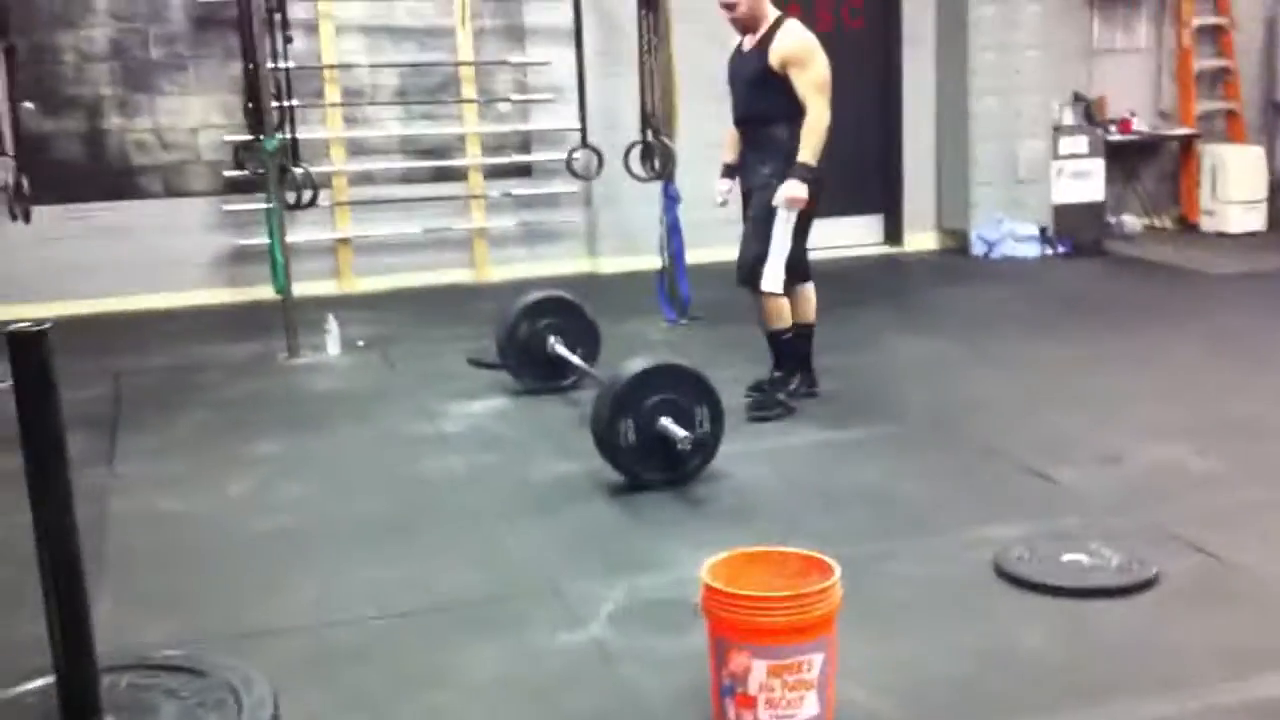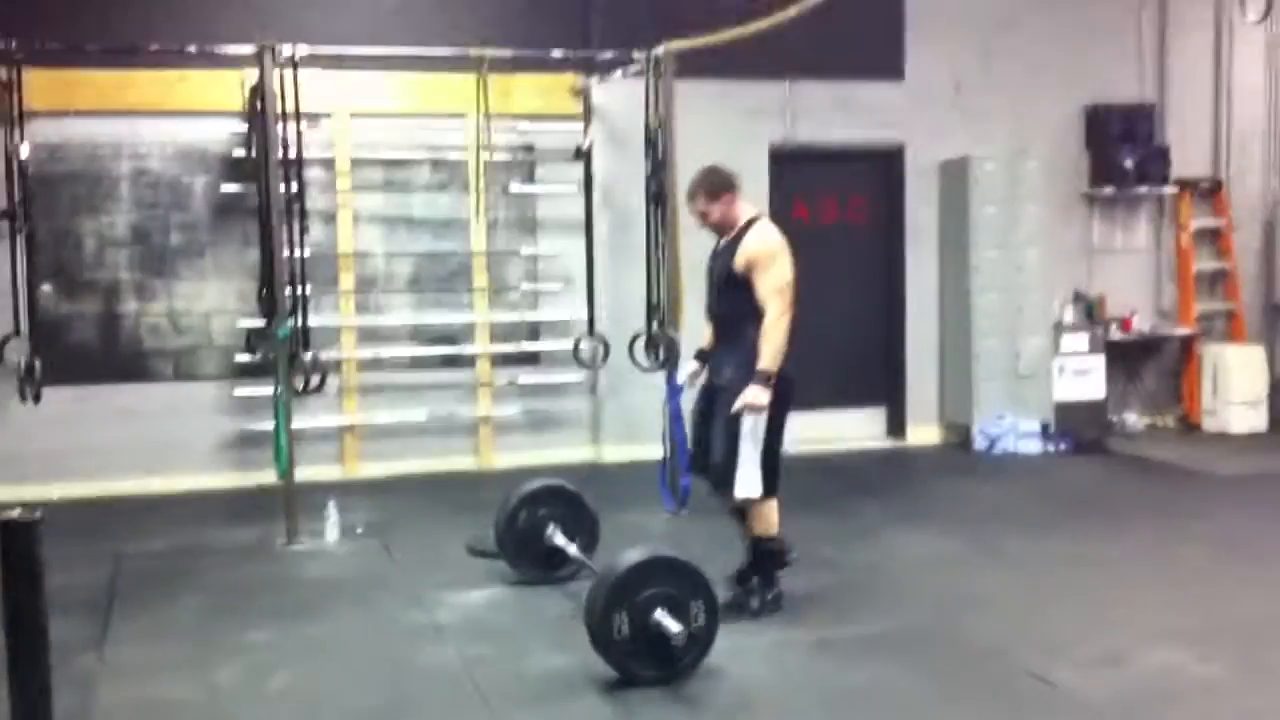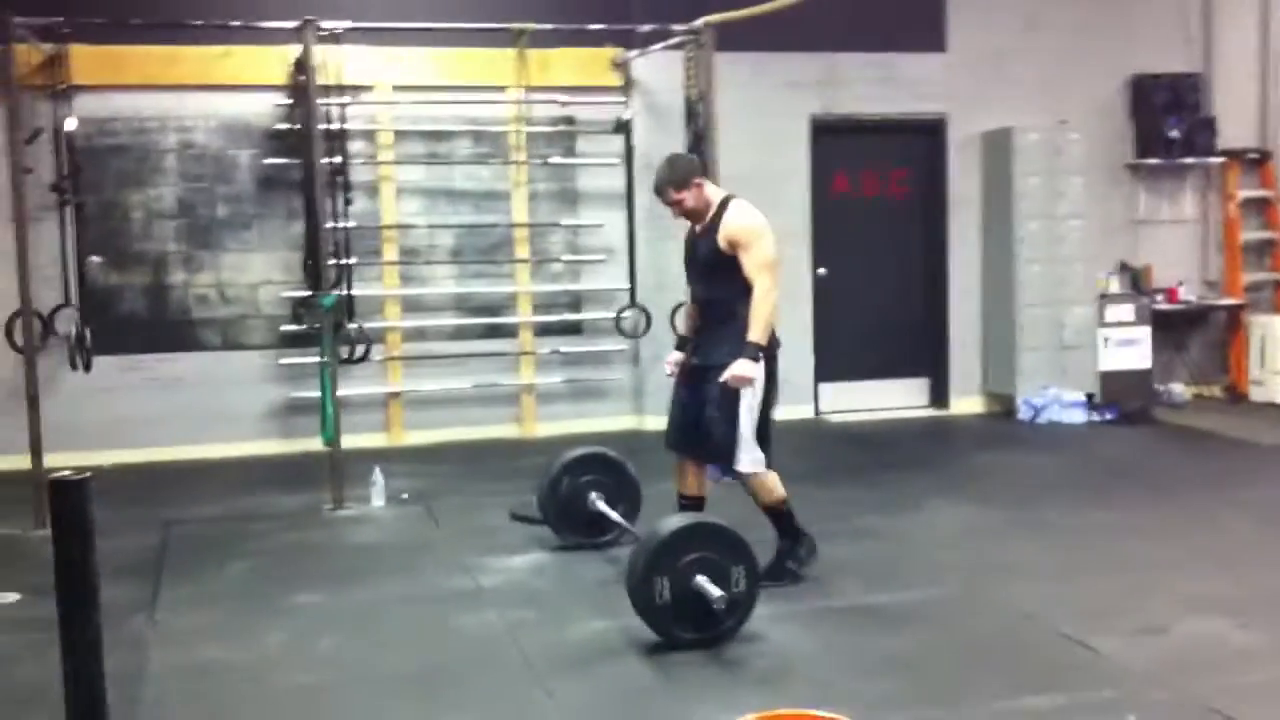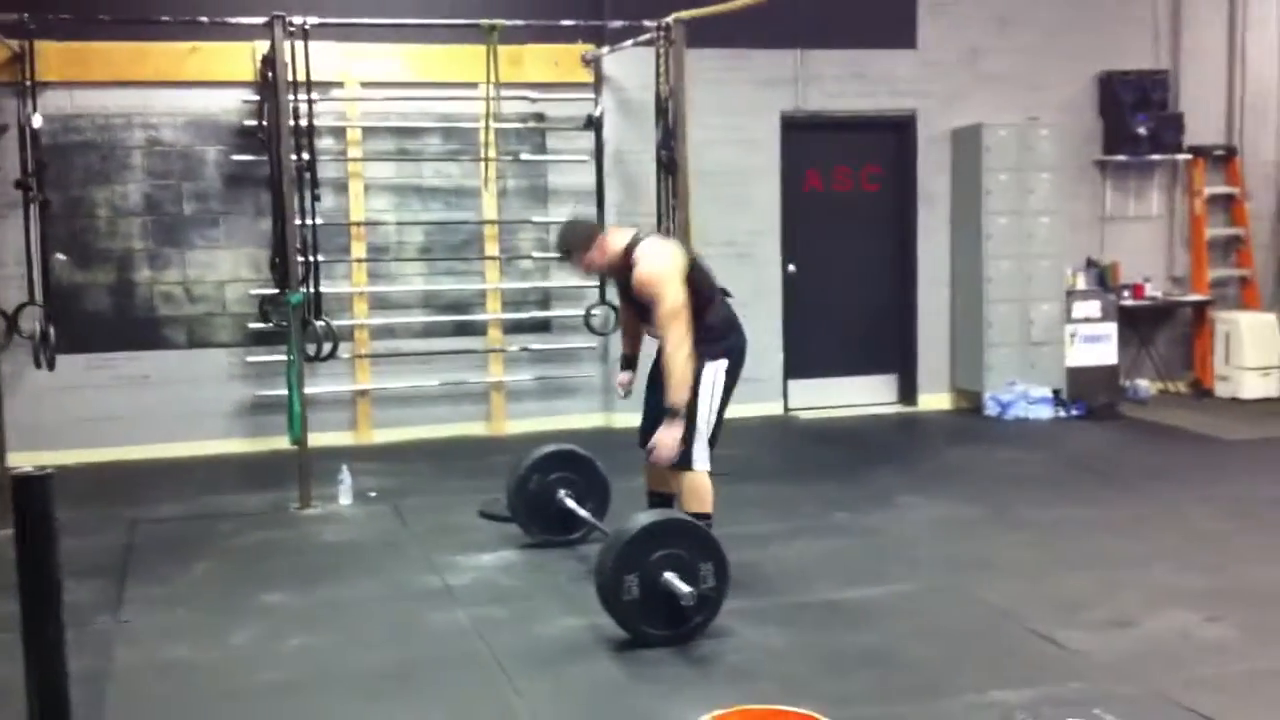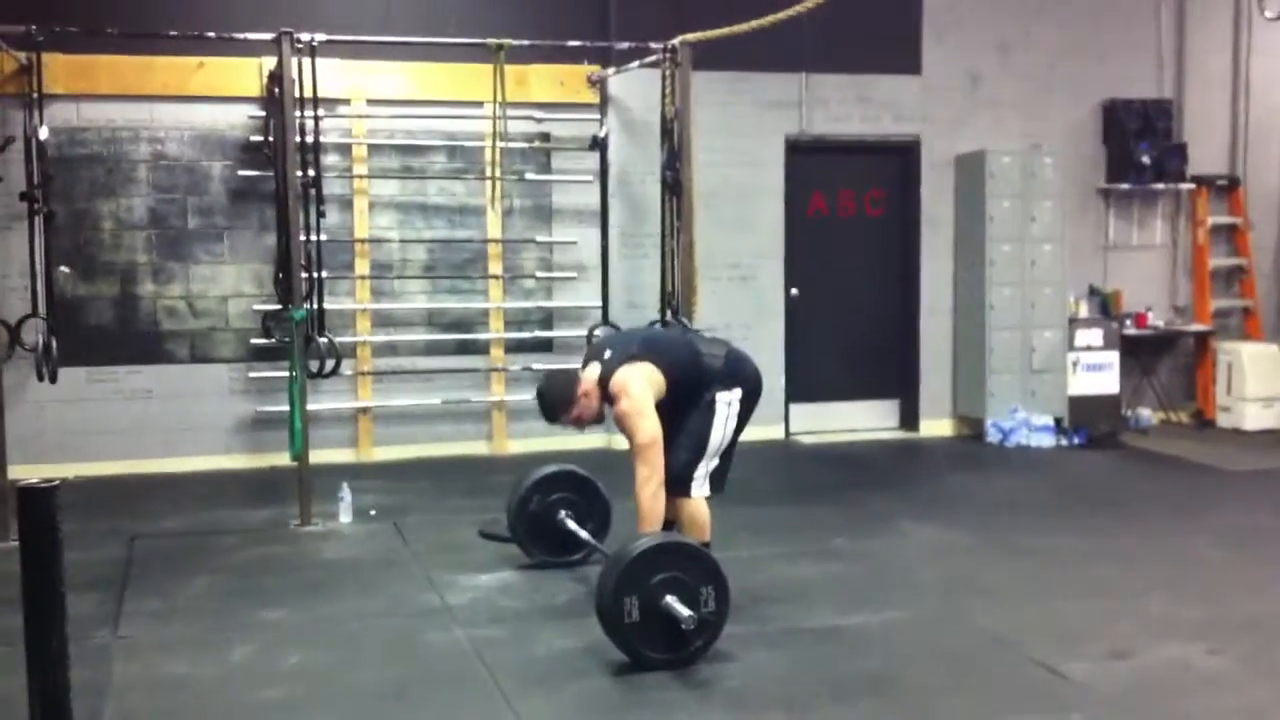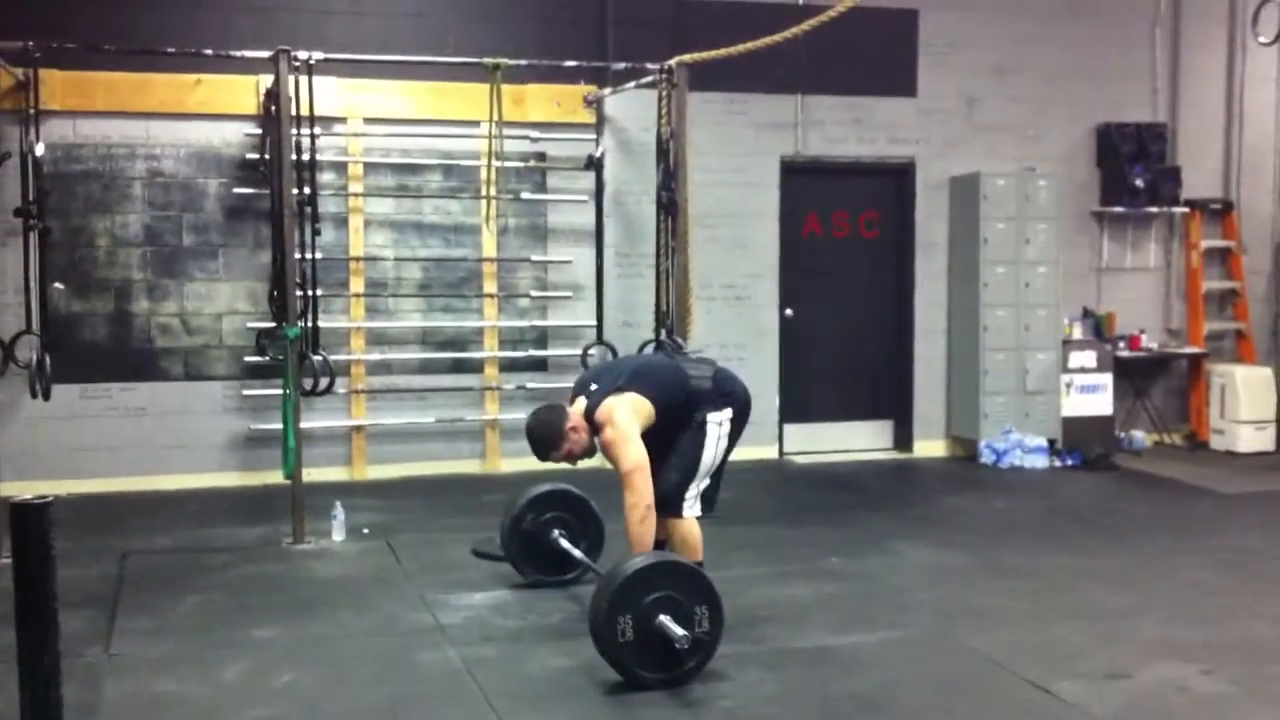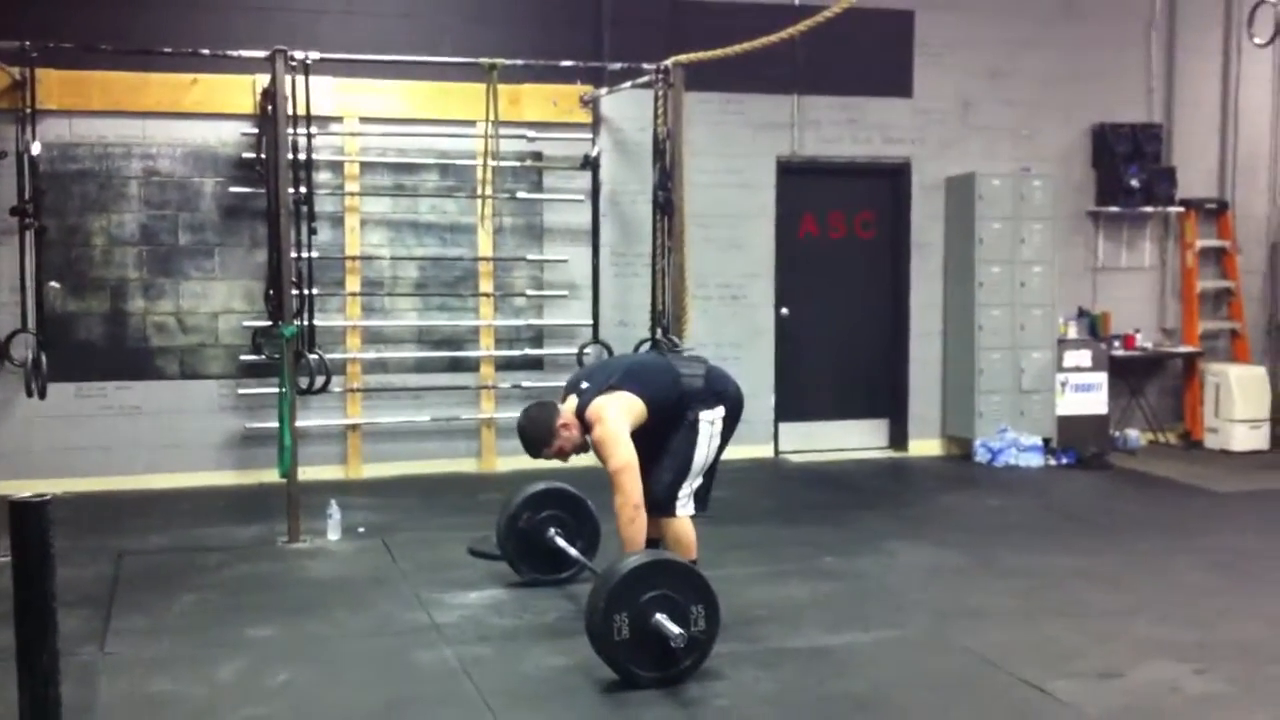
dt=0.4s
person 1, frame 1
left shoulder: (793, 42)
right shoulder: (742, 48)
left elbow: (818, 108)
left wrist: (803, 172)
right wrist: (728, 170)
left hip: (785, 175)
right hip: (757, 173)
left knee: (765, 276)
right knee: (791, 275)
left ankle: (785, 378)
right ankle: (799, 370)
person 1, frame 2
left shoulder: (762, 241)
right shoulder: (727, 242)
left elbow: (778, 314)
left wrist: (763, 380)
right wrist: (702, 355)
left hip: (751, 378)
right hip: (723, 371)
left knee: (753, 480)
right knee: (711, 465)
left ankle: (764, 585)
right ankle: (766, 553)
person 1, frame 3
left shoulder: (740, 221)
right shoulder: (698, 228)
left elbow: (764, 288)
left wrist: (752, 352)
right wrist: (682, 343)
left hip: (738, 352)
right hip: (704, 350)
left knee: (742, 458)
right knee: (688, 446)
left ankle: (796, 543)
person 1, frame 4
left shoulder: (651, 265)
right shoulder: (620, 253)
left elbow: (678, 341)
left wrist: (674, 417)
right wrist: (627, 363)
left hip: (712, 347)
right hip: (682, 345)
left knee: (686, 450)
right knee: (655, 442)
person 1, frame 5
left shoulder: (629, 395)
right shoulder: (593, 363)
left elbow: (650, 480)
left hip: (729, 382)
right hip: (695, 379)
left knee: (683, 476)
right knee: (664, 467)
person 1, frame 6
left shoulder: (614, 424)
right shoulder: (580, 397)
left elbow: (641, 505)
left hip: (720, 401)
right hip: (685, 400)
left knee: (674, 498)
right knee: (650, 486)
person 1, frame 7
left shoulder: (604, 421)
right shoulder: (572, 394)
left elbow: (630, 505)
left hip: (711, 400)
right hip: (678, 399)
left knee: (667, 497)
right knee: (642, 486)
